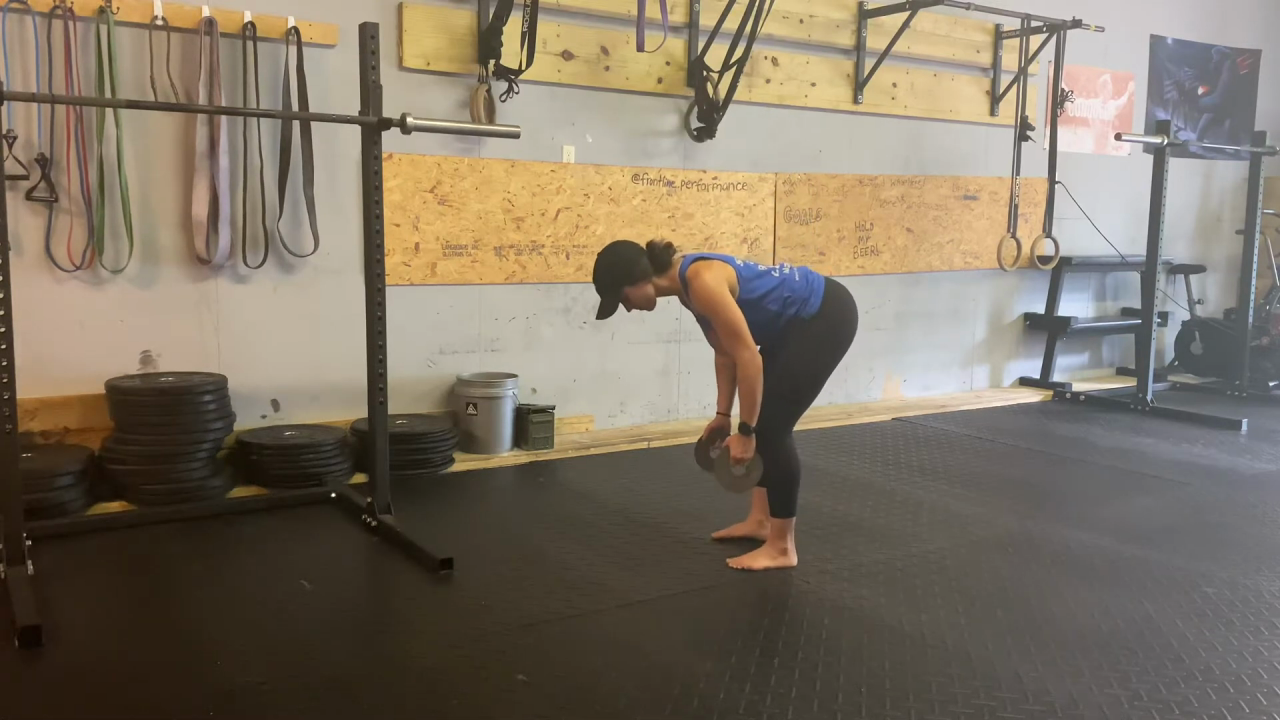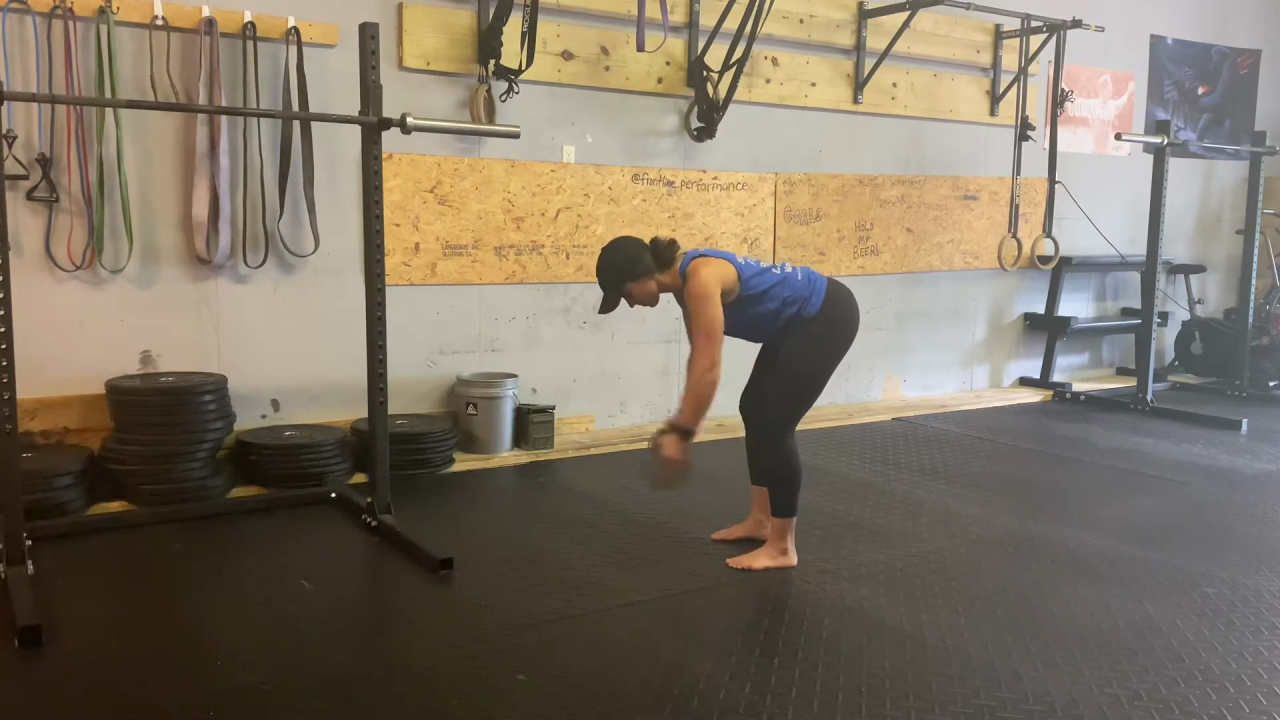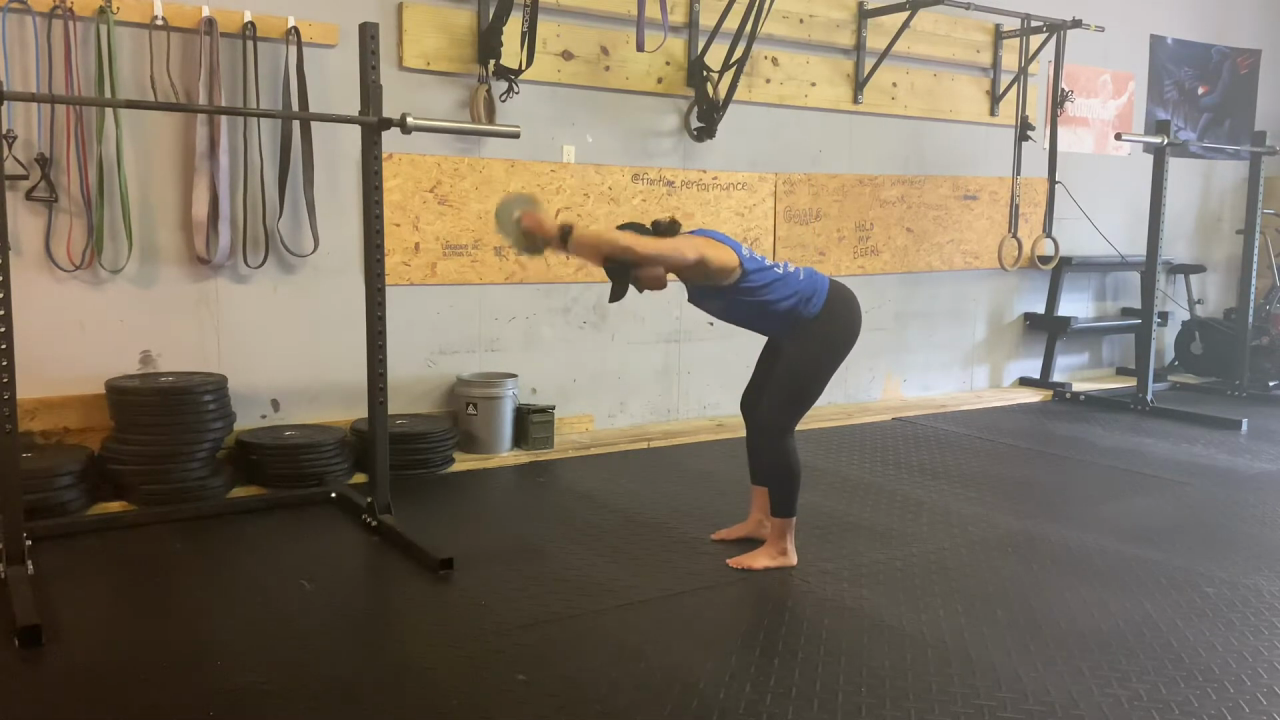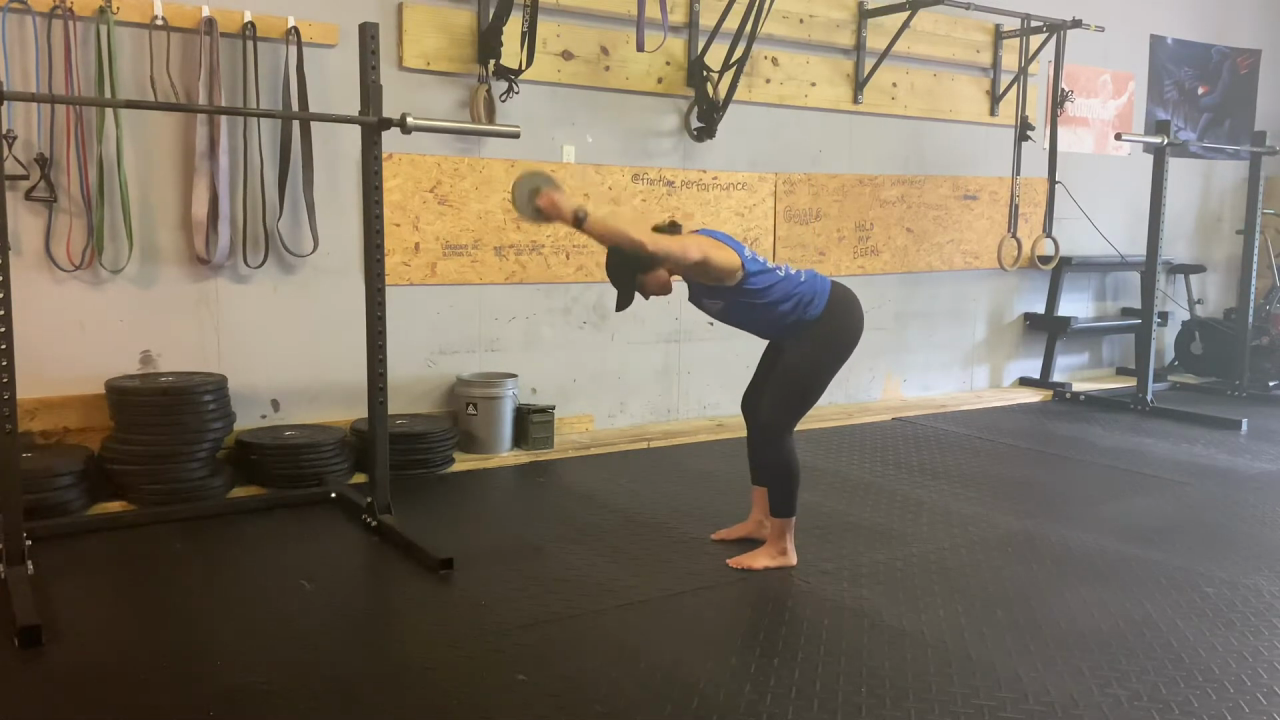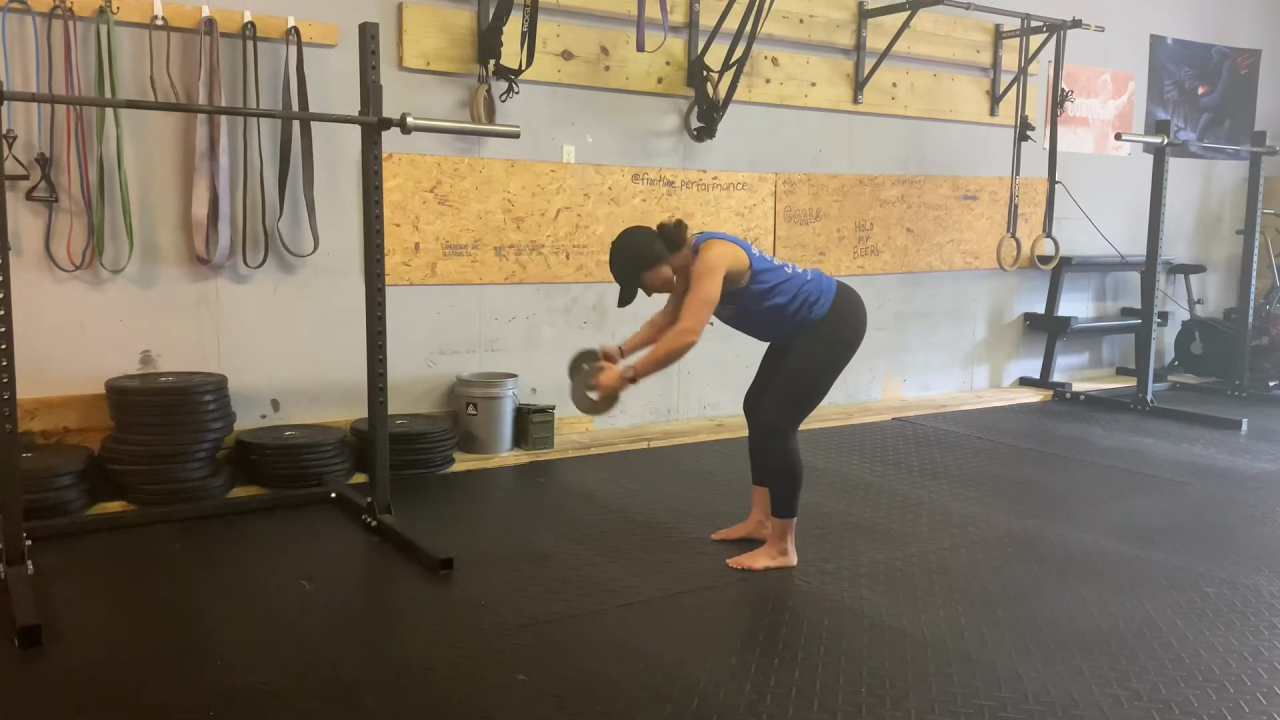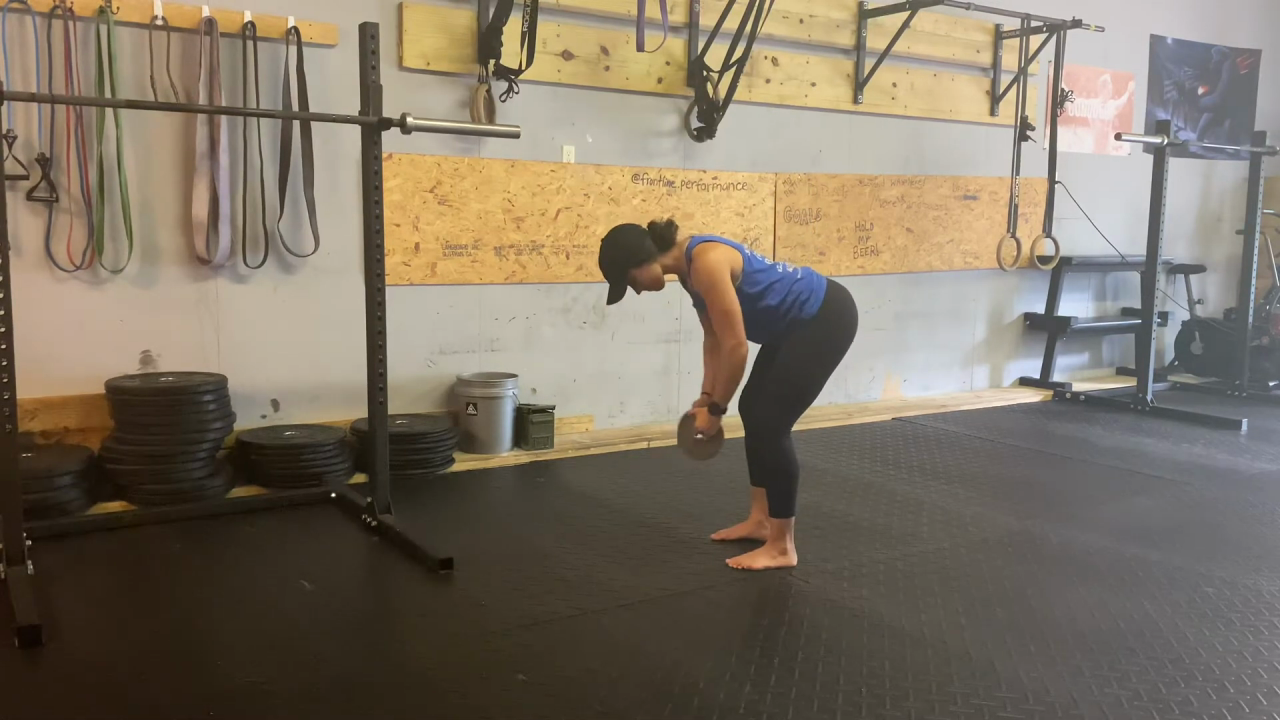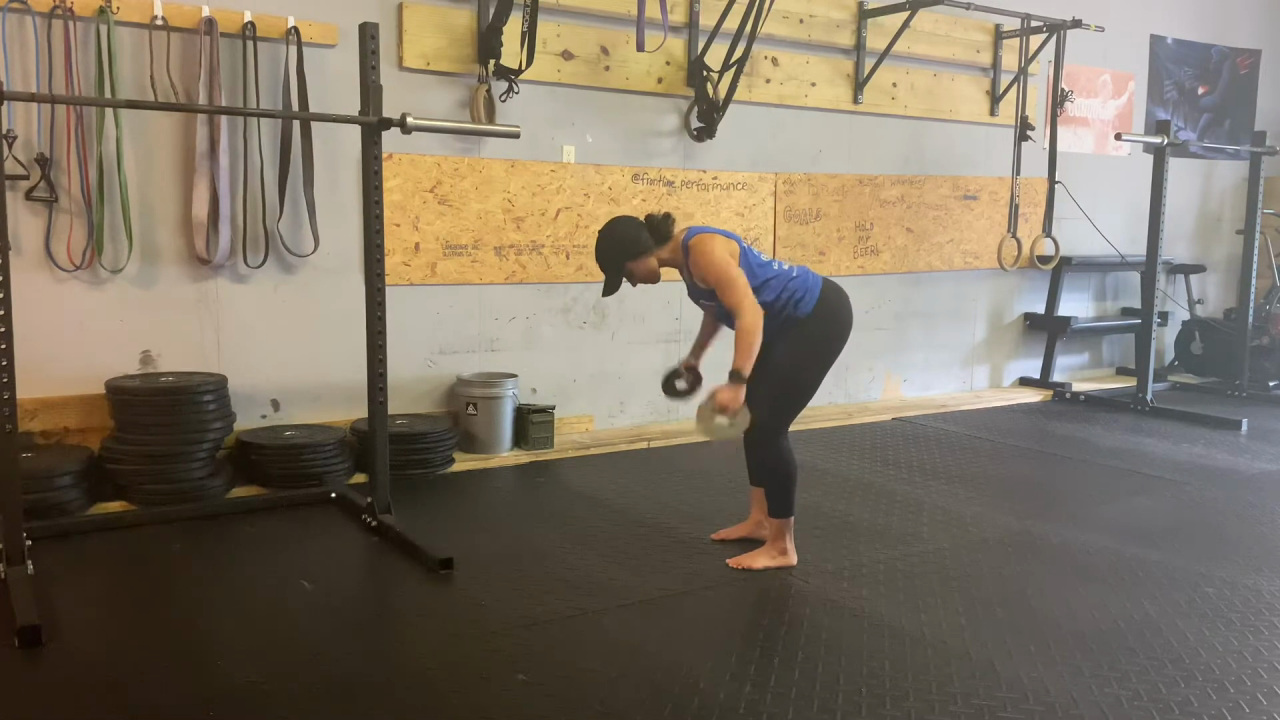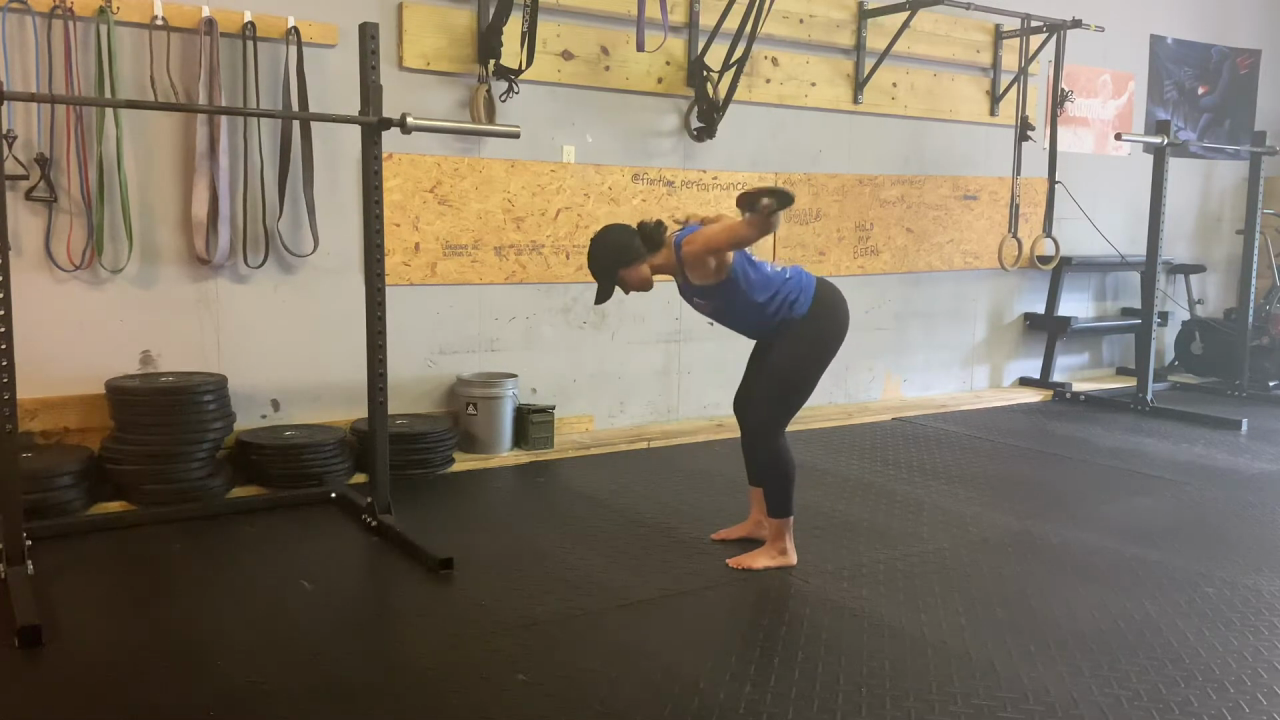
dt=0.4s
person 1, frame 1
left shoulder: (701, 282)
right shoulder: (685, 281)
left elbow: (748, 357)
right elbow: (725, 351)
left wrist: (745, 431)
right wrist: (723, 414)
left hip: (827, 316)
right hip: (801, 318)
left knee: (771, 424)
right knee: (757, 417)
left ankle: (782, 547)
right ankle: (760, 520)
person 1, frame 2
left shoulder: (700, 279)
right shoulder: (684, 280)
left elbow: (709, 368)
right elbow: (701, 358)
left wrist: (681, 432)
right wrist: (681, 421)
left hip: (828, 315)
right hip: (800, 319)
left knee: (774, 423)
right knee: (754, 411)
left ankle: (782, 546)
right ankle: (759, 519)
person 1, frame 3
left shoulder: (696, 253)
right shoulder: (685, 252)
left elbow: (632, 246)
right elbow: (629, 252)
left wrist: (560, 233)
right wrist: (560, 237)
left hip: (829, 317)
right hip: (800, 320)
left knee: (773, 424)
right knee: (755, 408)
left ankle: (781, 547)
right ankle: (761, 519)
person 1, frame 4
left shoulder: (702, 252)
right shoulder: (688, 252)
left elbow: (645, 243)
right elbow: (633, 245)
left wrist: (574, 215)
right wrist: (574, 215)
left hip: (831, 321)
right hip: (802, 321)
left knee: (773, 424)
right knee: (755, 410)
left ankle: (781, 546)
right ankle: (760, 519)
person 1, frame 5
left shoulder: (710, 259)
right shoulder: (689, 260)
left elbow: (686, 335)
right elbow: (670, 318)
left wrist: (627, 375)
right wrist: (621, 352)
left hip: (836, 320)
right hip: (809, 322)
left knee: (776, 423)
right knee: (758, 409)
left ankle: (782, 546)
right ankle: (760, 519)
person 1, frame 6
left shoulder: (706, 263)
right shoulder: (688, 265)
left elbow: (735, 347)
right elbow: (714, 337)
left wrist: (714, 409)
right wrist: (707, 395)
left hip: (826, 318)
right hip: (799, 320)
left knee: (769, 423)
right knee: (753, 411)
left ankle: (782, 546)
right ankle: (760, 519)
person 1, frame 7
left shoulder: (703, 251)
right shoulder: (685, 255)
left elbow: (750, 313)
right elbow: (720, 306)
left wrist: (736, 382)
right wrist: (694, 356)
left hip: (821, 317)
right hip: (795, 319)
left knee: (767, 423)
right knee: (753, 413)
left ankle: (782, 547)
right ankle: (759, 520)
person 1, frame 8
left shoulder: (695, 251)
right shoulder: (679, 248)
left elbow: (756, 226)
right elbow: (712, 222)
left wrist: (766, 212)
right wrist: (695, 223)
left hip: (817, 315)
right hip: (791, 318)
left knee: (765, 423)
right knee: (747, 410)
left ankle: (781, 547)
right ankle: (759, 520)
